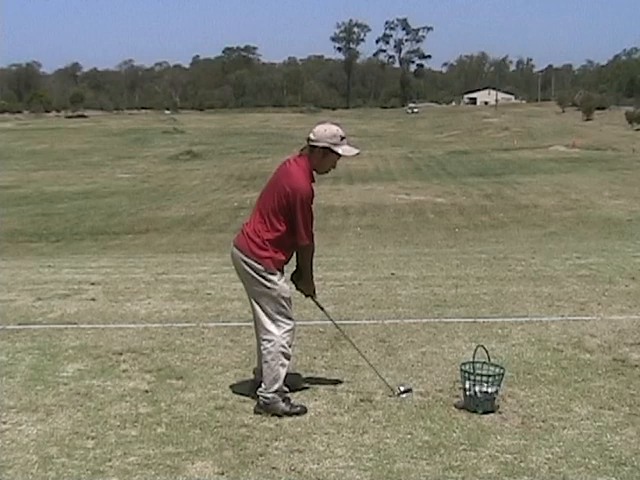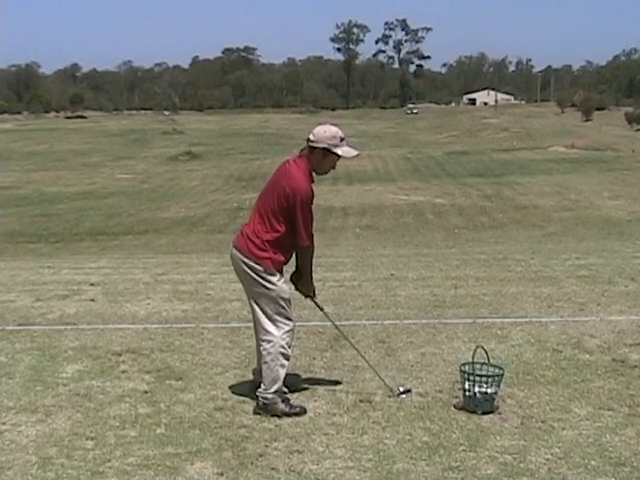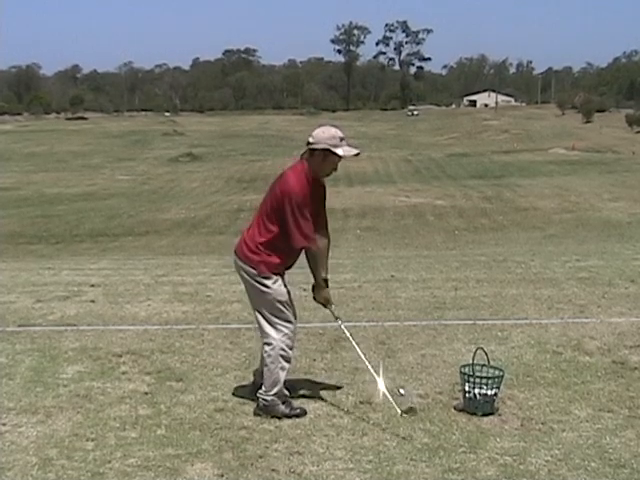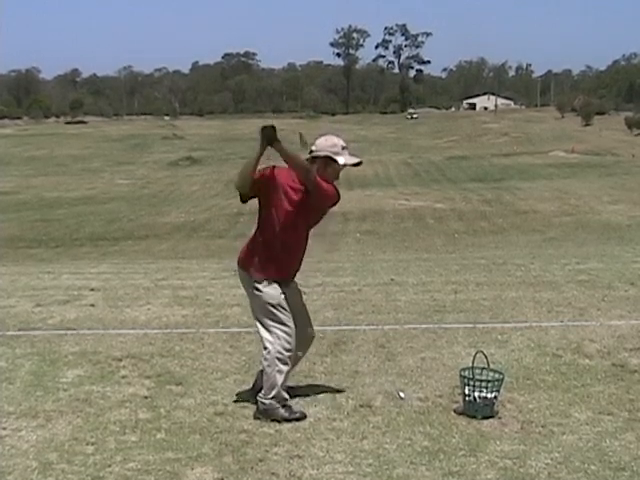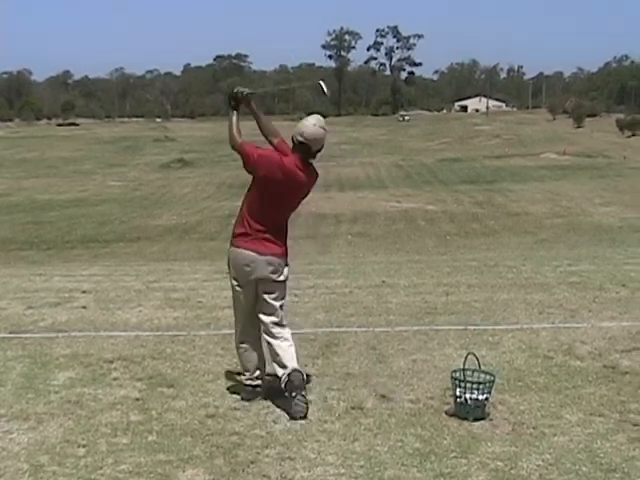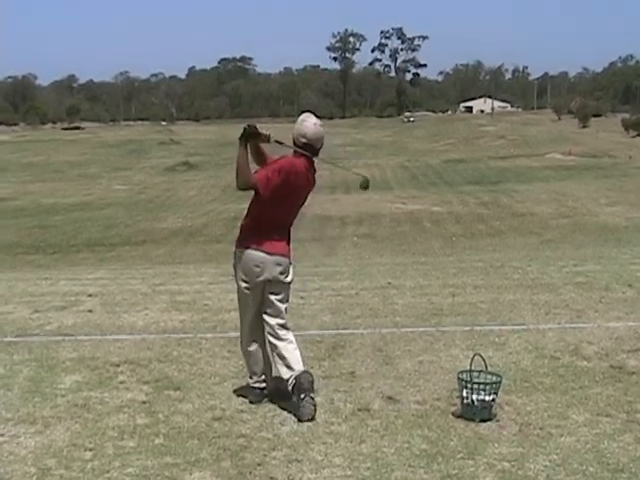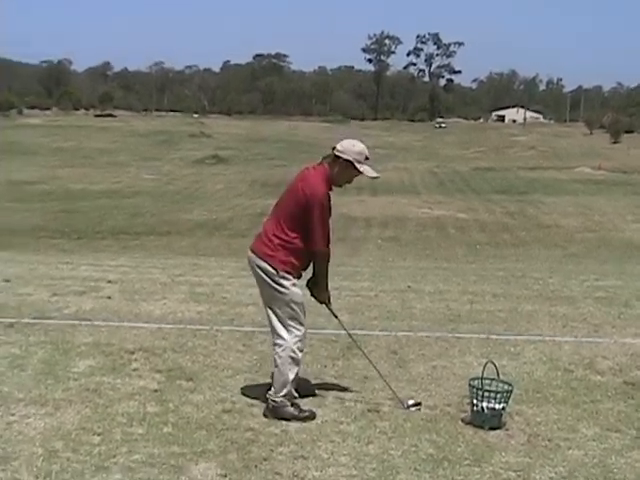
dt=0.7s
person 1, frame 1
left shoulder: (293, 165)
right shoulder: (301, 186)
right elbow: (305, 240)
left wrist: (299, 270)
right wrist: (306, 278)
left hip: (246, 248)
right hip: (260, 259)
left knee: (268, 324)
right knee: (280, 328)
left ankle: (265, 378)
right ankle: (270, 397)
person 1, frame 2
left shoulder: (292, 166)
right shoulder: (301, 186)
right elbow: (305, 240)
left wrist: (299, 271)
right wrist: (306, 278)
left hip: (246, 249)
right hip: (260, 260)
left knee: (268, 324)
right knee: (280, 328)
left ankle: (265, 378)
right ankle: (269, 397)
person 1, frame 3
left shoulder: (316, 184)
right shoulder: (294, 185)
left elbow: (321, 232)
right elbow: (307, 240)
left wrist: (324, 280)
right wrist: (320, 282)
left hip: (267, 261)
right hip: (259, 263)
left knee: (281, 326)
right knee: (282, 330)
left ankle: (265, 380)
right ankle: (270, 399)
person 1, frame 4
left shoulder: (329, 194)
right shoulder: (275, 176)
left elbow: (307, 176)
right elbow: (242, 188)
left wrist: (278, 146)
right wrist: (261, 149)
left hip: (284, 276)
right hip: (258, 270)
left knee: (303, 335)
right knee: (281, 337)
left ankle: (265, 384)
right ankle: (269, 402)
person 1, frame 5
left shoulder: (273, 163)
right shoulder: (310, 176)
left elbow: (235, 142)
right elbow: (275, 138)
left wrist: (236, 109)
right wrist: (251, 106)
left hip: (242, 251)
right hip: (274, 257)
left knee: (246, 323)
right knee: (274, 322)
left ankle: (252, 380)
right ankle: (289, 376)
person 1, frame 6
left shoulder: (289, 166)
right shoulder: (307, 173)
left elbow: (244, 182)
right elbow: (266, 168)
left wrist: (244, 143)
right wrist: (254, 143)
left hip: (251, 253)
right hip: (279, 256)
left knee: (251, 326)
right knee: (278, 325)
left ankle: (259, 384)
right ankle: (297, 379)
person 1, frame 7
left shoulder: (311, 174)
right shoulder: (318, 191)
right elbow: (320, 247)
left wrist: (316, 279)
right wrist: (322, 286)
left hip: (264, 254)
right hip: (275, 264)
left knee: (286, 328)
right knee: (292, 333)
left ankle: (283, 381)
right ankle: (280, 400)
